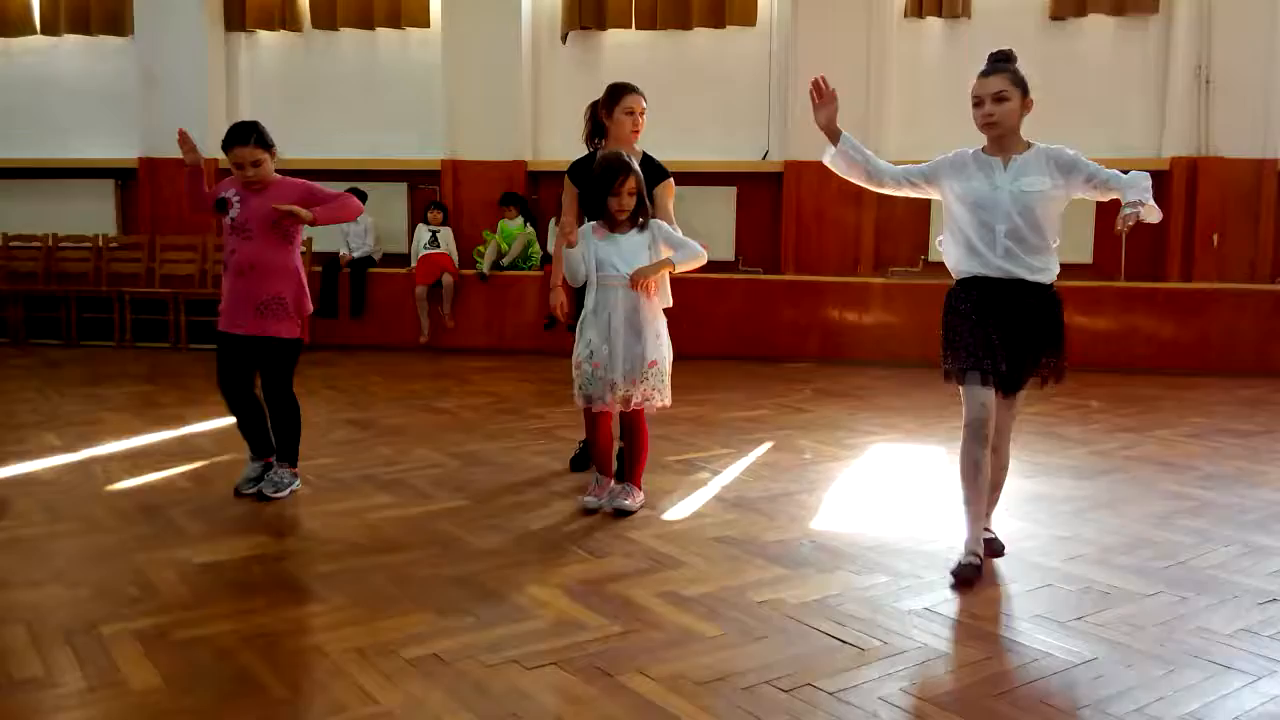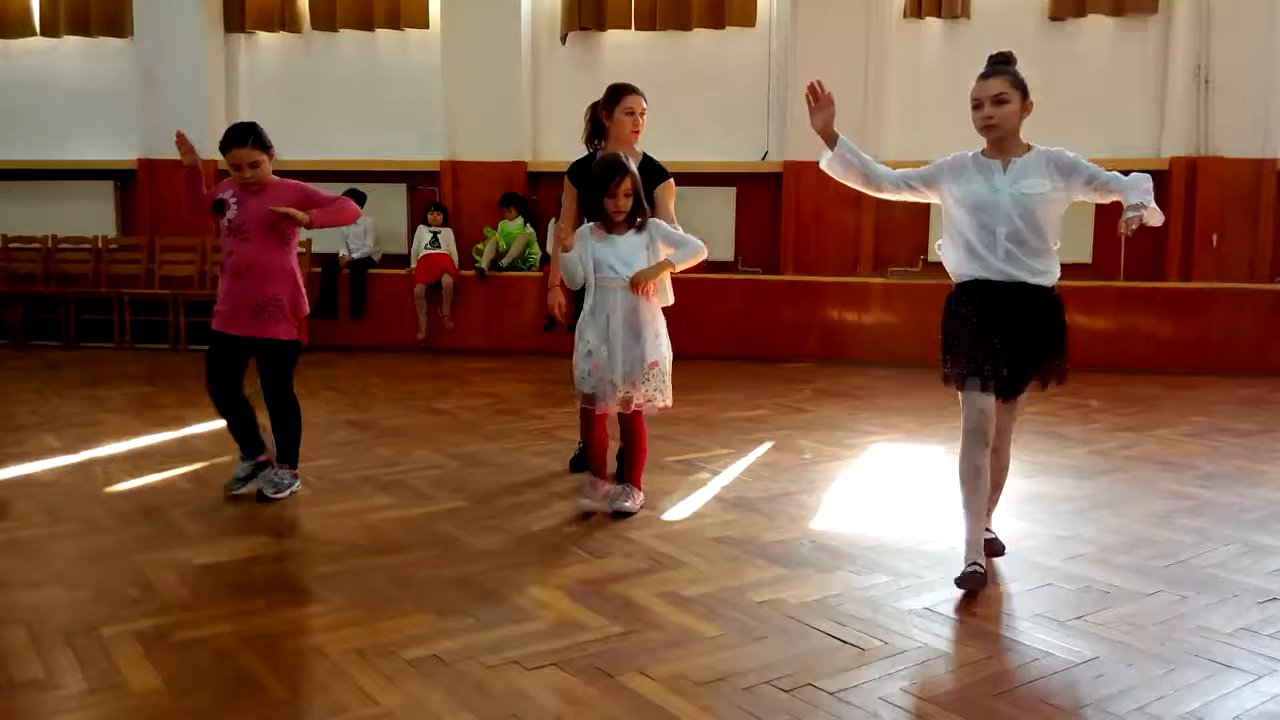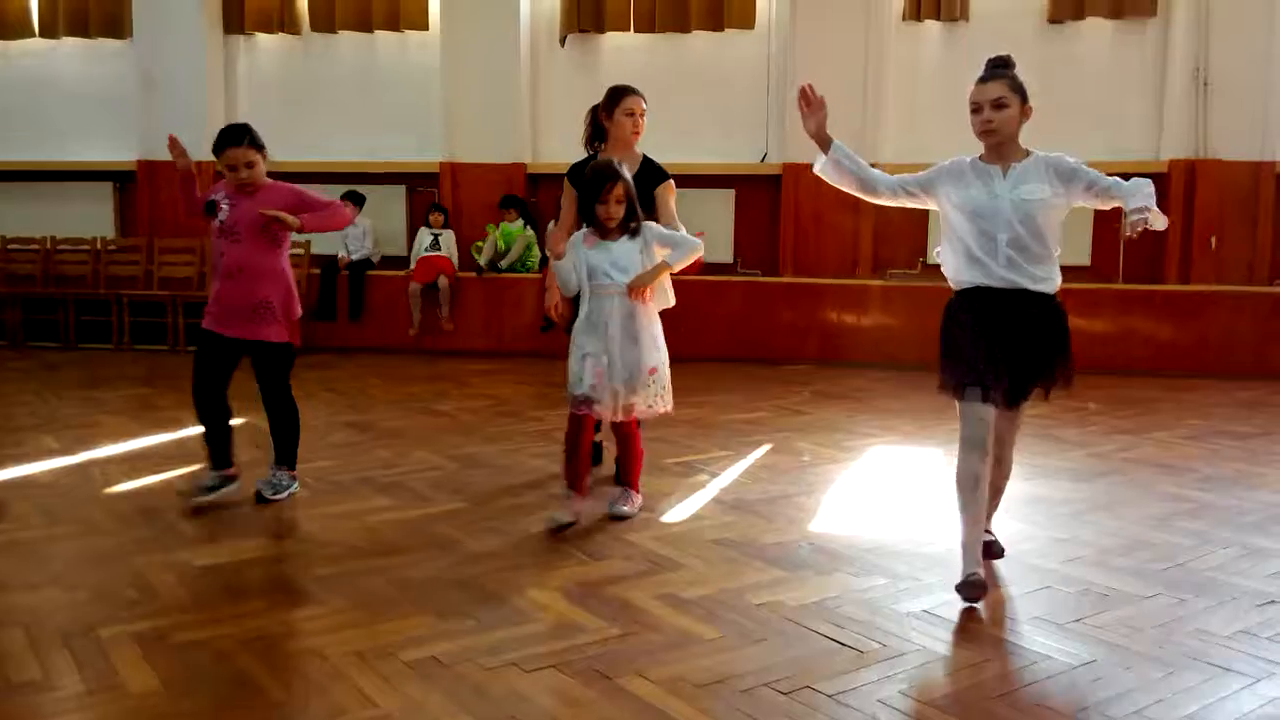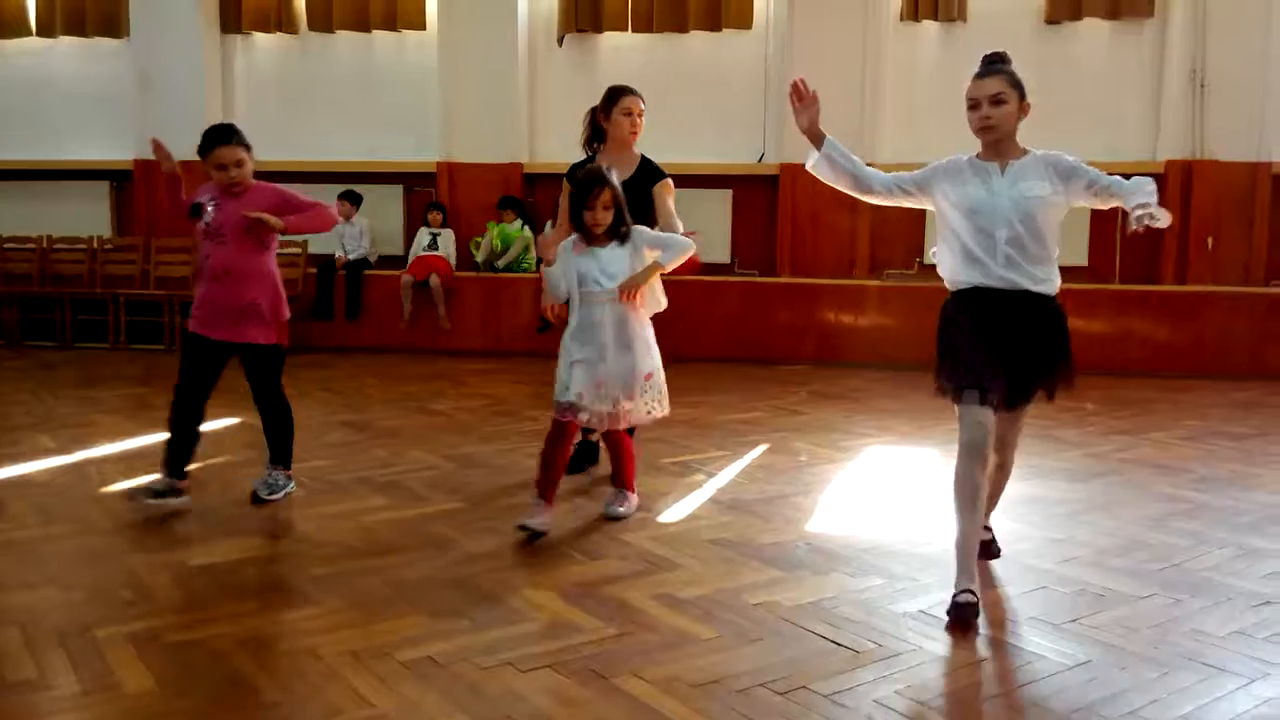
dt=0.1s
person 1, frame 1
left shoulder: (1056, 163)
right shoulder: (955, 167)
left elbow: (1122, 181)
right elbow: (884, 177)
left wrist: (1136, 201)
right wrist: (833, 132)
left hip: (1030, 302)
right hip: (973, 300)
left knee: (1002, 426)
right knee: (977, 418)
left ankle: (984, 524)
right ankle: (973, 544)
person 1, frame 2
left shoulder: (1056, 165)
right shoulder: (954, 171)
left elbow: (1123, 183)
right elbow: (882, 181)
left wrist: (1138, 204)
right wrist: (829, 136)
left hip: (1031, 305)
right hip: (973, 304)
left knee: (1002, 429)
right knee: (977, 422)
left ankle: (984, 524)
right ankle: (973, 553)
person 1, frame 3
left shoulder: (1056, 170)
right shoulder: (951, 177)
left elbow: (1123, 189)
right elbow: (875, 187)
left wrist: (1142, 208)
right wrist: (822, 139)
left hip: (1032, 313)
right hip: (973, 311)
left knee: (1002, 438)
right knee: (975, 433)
left ankle: (984, 525)
right ankle: (973, 567)
person 1, frame 4
left shoulder: (1056, 169)
right shoulder: (948, 175)
left elbow: (1123, 188)
right elbow: (872, 185)
left wrist: (1143, 205)
right wrist: (816, 136)
left hip: (1032, 316)
right hip: (970, 315)
left knee: (1004, 441)
right knee: (975, 439)
left ankle: (983, 521)
right ankle: (965, 580)
person 2, frame 1
left shoulder: (656, 173)
right shoulder: (580, 170)
left elbow: (666, 223)
right elbow: (568, 230)
right wrist: (557, 284)
left ankle: (629, 447)
right ankle: (592, 440)
person 2, frame 2
left shoulder: (656, 173)
right shoulder: (580, 171)
left elbow: (667, 224)
right elbow: (567, 230)
right wrist: (556, 283)
left ankle: (629, 446)
right ankle: (591, 441)
person 2, frame 3
left shoulder: (655, 175)
right shoulder: (580, 173)
left elbow: (670, 221)
right elbow: (564, 232)
right wrist: (554, 285)
right ankle: (591, 442)
person 2, frame 4
left shoulder: (654, 175)
right shoulder: (578, 174)
left elbow: (668, 219)
right elbow: (562, 233)
left wrist: (675, 234)
right ankle: (587, 441)
person 3, frame 1
left shoulder: (295, 189)
right shoulder: (228, 188)
left elbow: (352, 205)
right elbow: (201, 204)
left wrist: (310, 215)
right wrist: (194, 167)
left hip: (280, 310)
right hip: (235, 310)
left knee: (277, 389)
right knee: (233, 386)
left ankle: (287, 467)
right ankle: (263, 456)
person 3, frame 2
left shoulder: (292, 191)
right shoulder: (226, 190)
left elbow: (349, 209)
right elbow: (200, 206)
left wrist: (307, 218)
right wrist: (192, 168)
left hip: (277, 311)
right hip: (231, 312)
left knee: (277, 391)
right knee: (220, 385)
left ankle: (287, 469)
right ankle: (254, 456)
person 3, frame 3
left shoulder: (285, 194)
right shoulder: (221, 193)
left elbow: (342, 214)
right elbow: (195, 208)
left wrist: (298, 222)
right wrist: (185, 172)
left hip: (270, 315)
right hip: (220, 314)
left knee: (275, 393)
right knee: (206, 389)
left ankle: (284, 470)
right ankle: (221, 468)
person 3, frame 4
left shoulder: (270, 195)
right shoulder: (206, 194)
left elbow: (327, 215)
right elbow: (181, 211)
left wrist: (281, 224)
right wrist: (170, 174)
left hip: (257, 317)
right hip: (206, 317)
left knee: (267, 394)
right knee: (187, 394)
left ankle: (281, 471)
right ankle: (174, 478)
person 4, frame 1
left shoulder: (653, 229)
right shoulder: (590, 233)
left elbow: (697, 254)
right elbow: (576, 278)
left wrist: (659, 265)
right wrist: (570, 246)
left hip: (641, 331)
right hip: (600, 331)
left knee: (633, 411)
right knee: (597, 409)
left ankle: (633, 485)
right ankle: (603, 477)
person 4, frame 2
left shoulder: (651, 229)
right shoulder: (587, 235)
left elbow: (698, 249)
right elbow: (574, 280)
left wrist: (660, 266)
right wrist: (566, 249)
left hip: (640, 332)
right hip: (598, 332)
left knee: (632, 412)
right knee: (592, 410)
left ankle: (632, 485)
right ankle: (598, 480)
person 4, frame 3
left shoulder: (647, 234)
right shoulder: (581, 241)
left elbow: (694, 246)
right elbow: (568, 287)
left wrist: (656, 270)
right wrist: (559, 257)
left hip: (636, 339)
right hip: (593, 339)
left knee: (626, 418)
right knee: (581, 415)
left ankle: (630, 489)
right ankle: (575, 495)
person 4, frame 4
left shoulder: (636, 238)
right shoulder: (570, 249)
left elbow: (685, 246)
right elbow: (557, 296)
left wrist: (646, 272)
right wrist: (549, 264)
left hip: (627, 345)
right hip: (584, 347)
left knee: (615, 426)
right knee: (564, 423)
left ankle: (626, 489)
right ankle: (543, 504)
